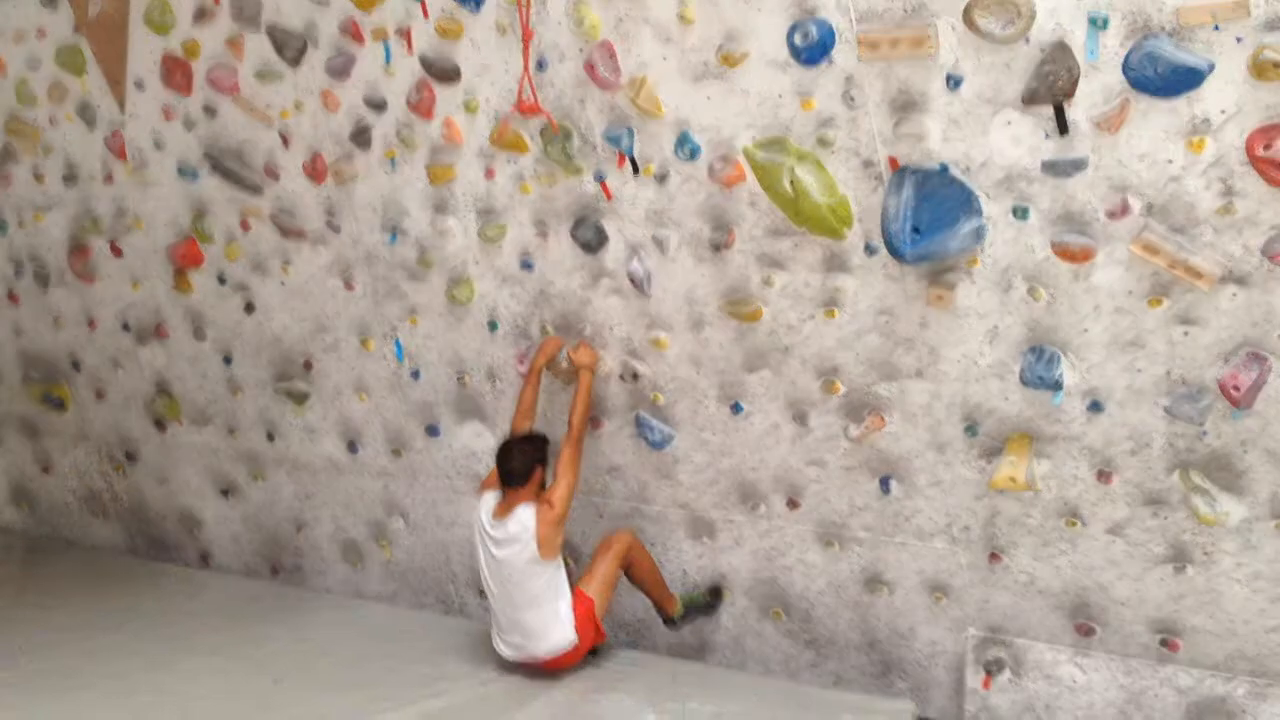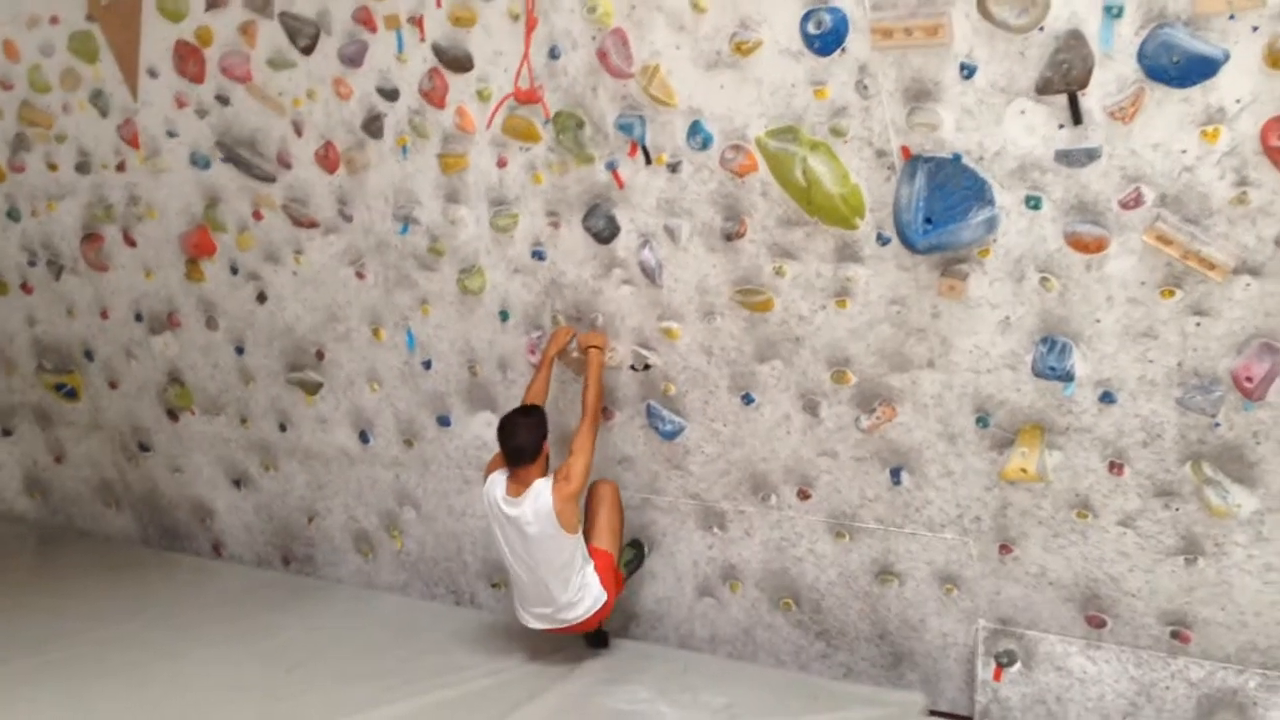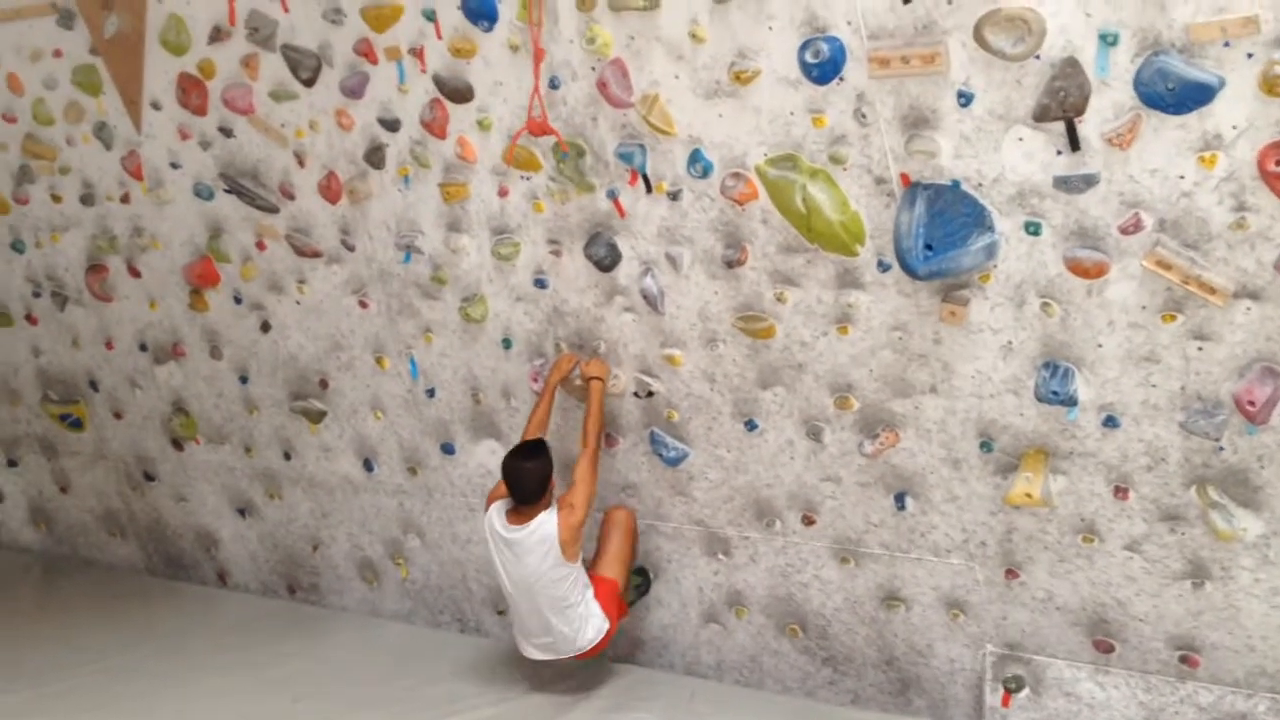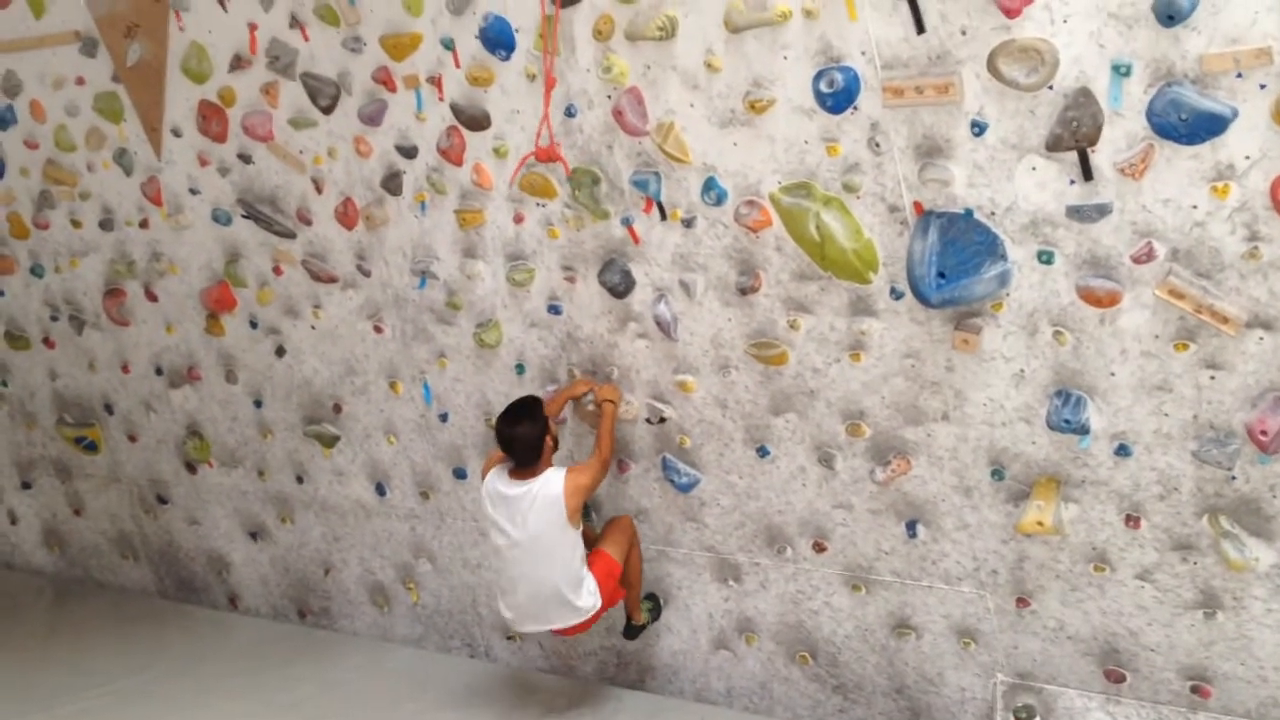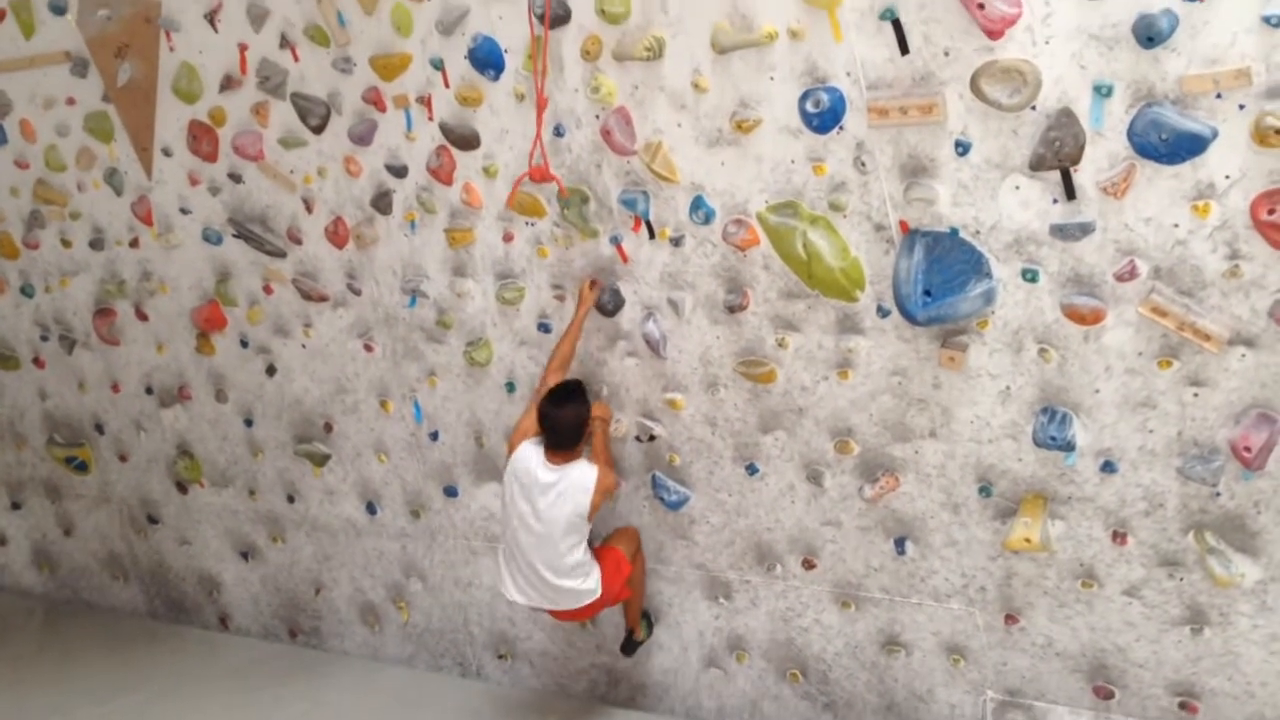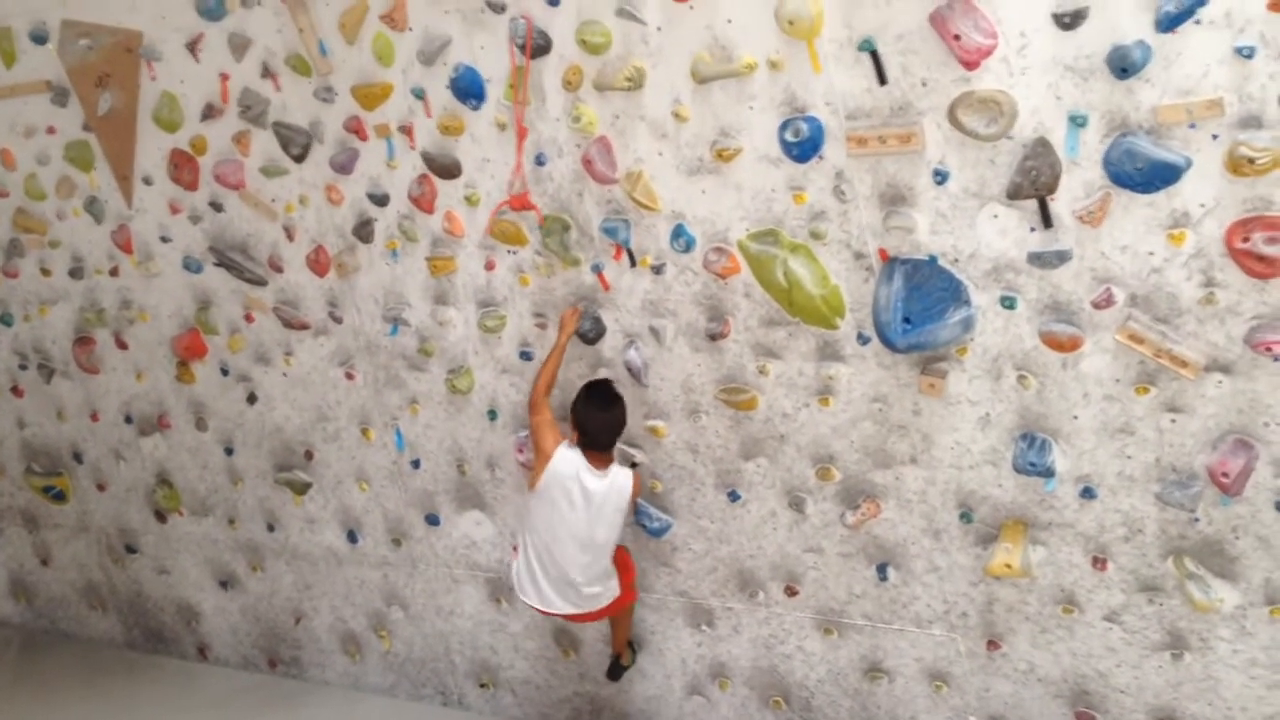
dt=0.7s
person 1, frame 1
left shoulder: (486, 502)
right shoulder: (545, 518)
left elbow: (519, 430)
right elbow: (574, 438)
left wrist: (537, 364)
right wrist: (585, 370)
left hip: (511, 648)
right hip: (560, 650)
right knee: (622, 541)
right ankle: (672, 608)
person 1, frame 2
left shoulder: (493, 481)
right shoulder: (562, 490)
left elbow: (526, 412)
right elbow: (590, 418)
left wrist: (550, 353)
right wrist: (594, 353)
left hip: (535, 620)
right hip: (586, 612)
right knee: (604, 487)
left ankle: (592, 628)
right ankle: (618, 567)
person 1, frame 3
left shoulder: (494, 510)
right shoulder: (565, 522)
left elbow: (529, 441)
right elbow: (590, 447)
left wrist: (553, 380)
right wrist: (596, 382)
left hip: (532, 648)
right hip: (586, 641)
right knee: (620, 516)
right ankle: (625, 595)
person 1, frame 4
left shoulder: (492, 472)
right shoulder: (571, 485)
left elbow: (525, 435)
right elbow: (602, 456)
left wrist: (565, 396)
right wrist: (608, 404)
left hip: (518, 616)
right hip: (574, 614)
right knee: (623, 525)
right ankle: (637, 617)
person 1, frame 5
left shoulder: (518, 451)
right shoulder: (598, 480)
left elbow: (550, 378)
left wrist: (581, 313)
right wrist: (601, 424)
left hip: (521, 588)
right hip: (577, 601)
right knee: (628, 537)
right ankle: (636, 632)
person 1, frame 6
left shoulder: (552, 455)
right shoulder: (629, 484)
left elbow: (538, 398)
left wrist: (563, 336)
left hip: (532, 590)
right hip: (592, 604)
right knee: (623, 559)
right ankle: (621, 656)
